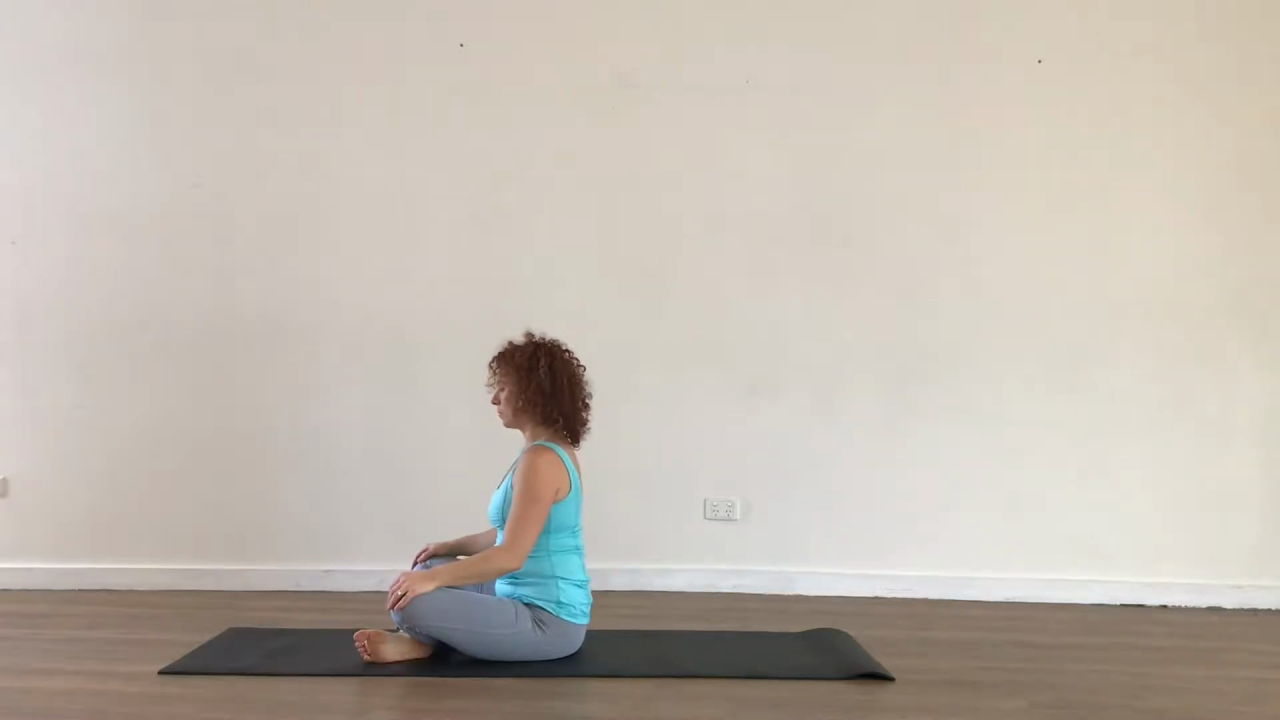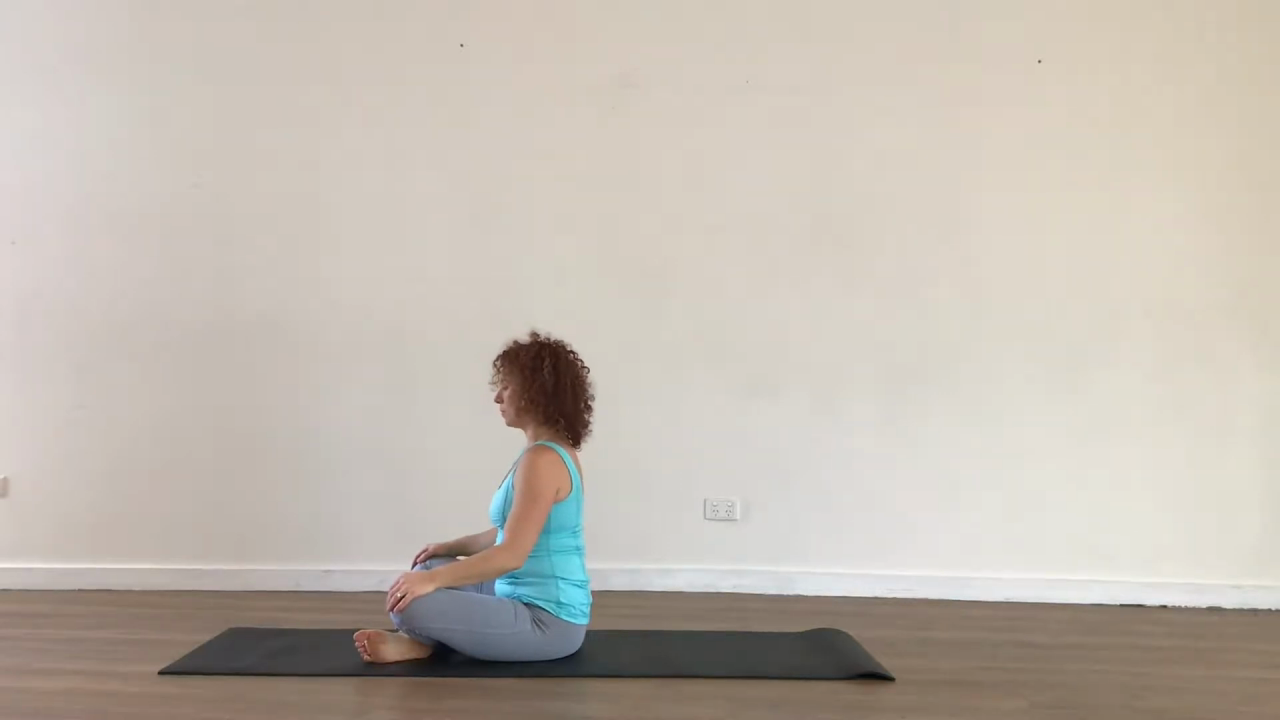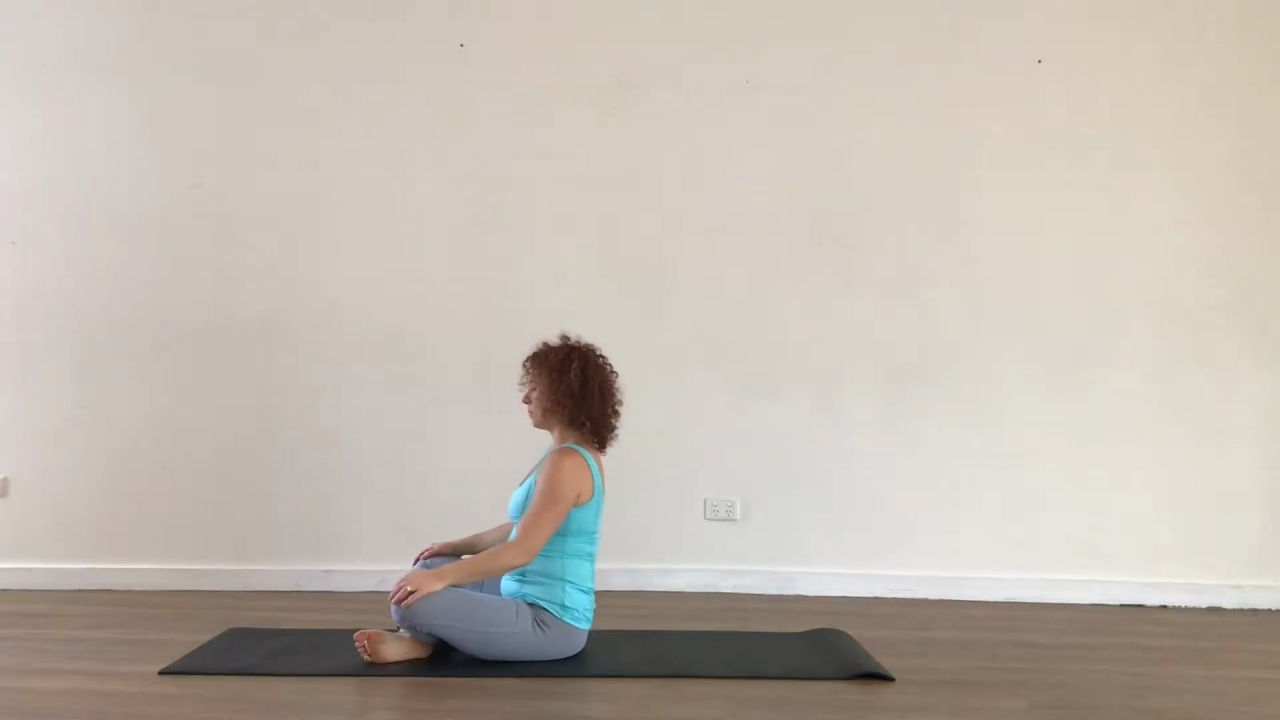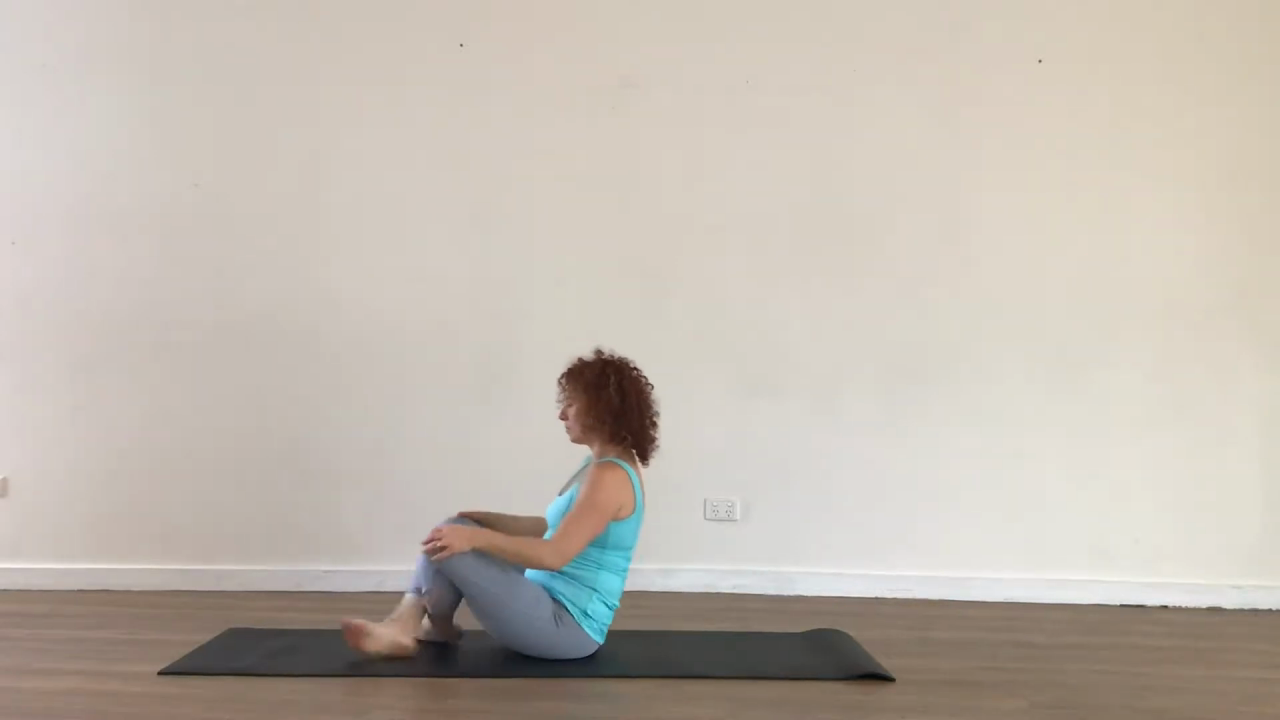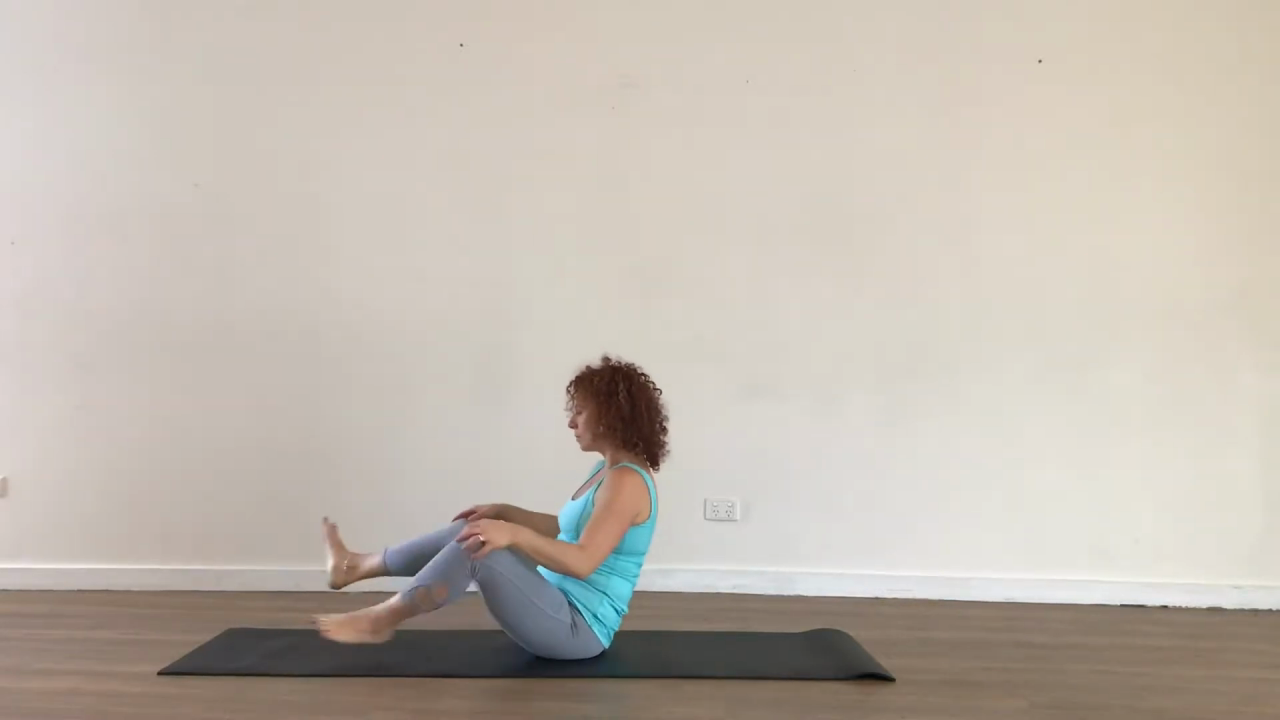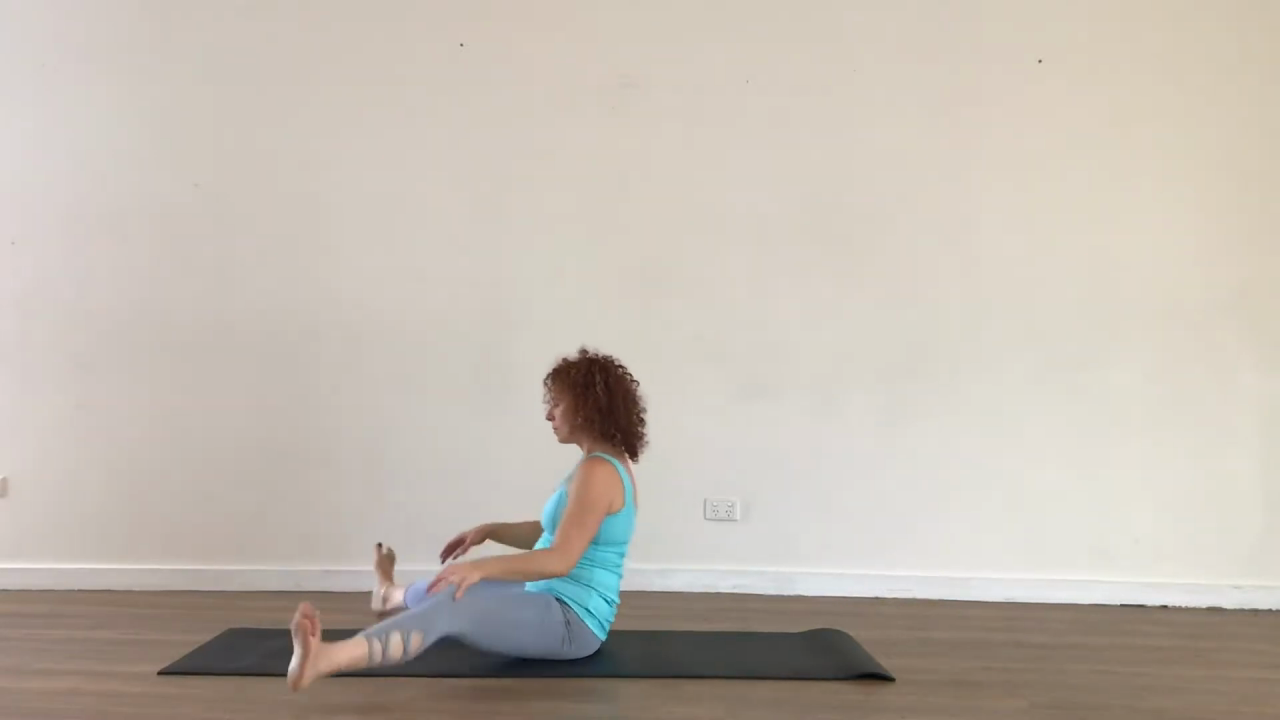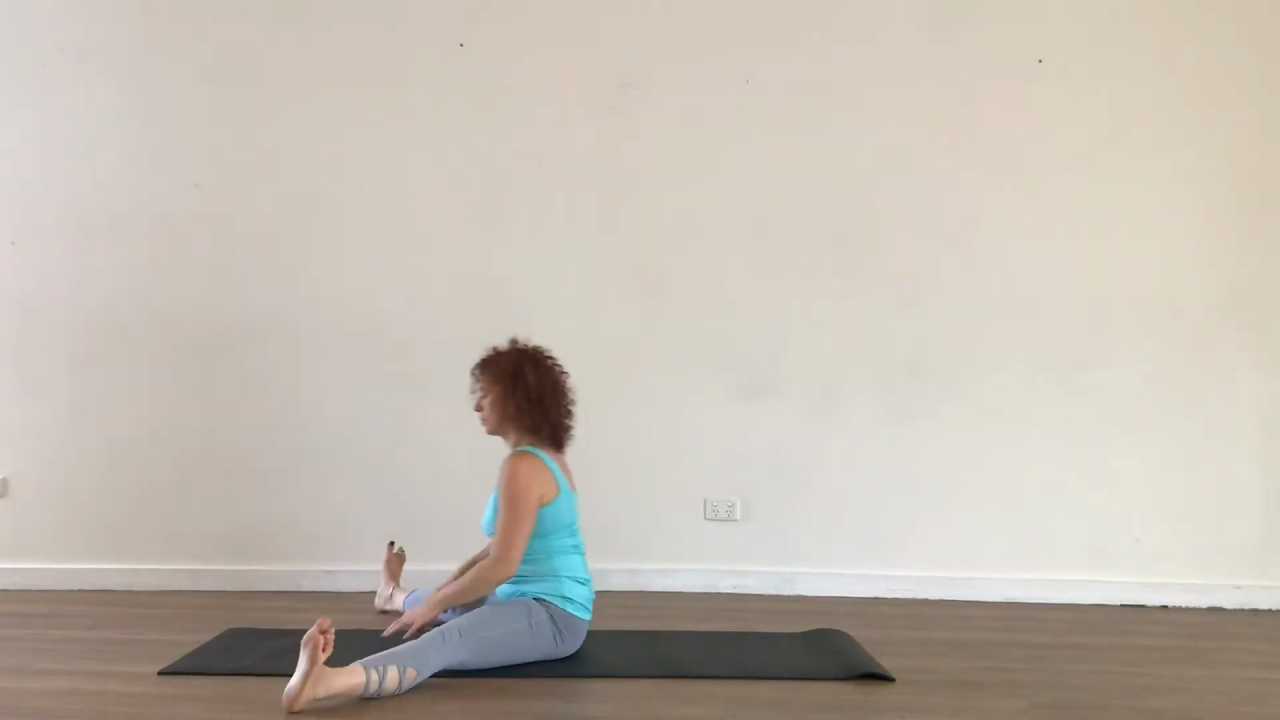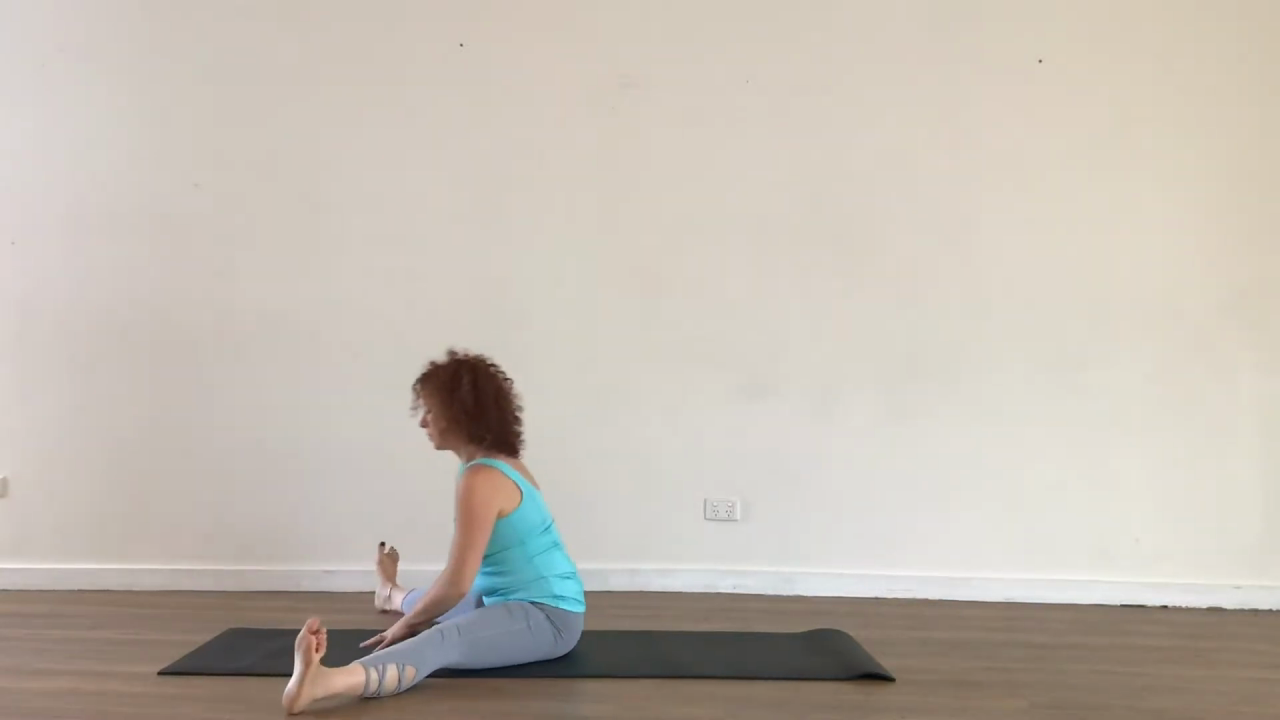
dt=0.3s
person 1, frame 1
left shoulder: (541, 460)
right shoulder: (552, 451)
left elbow: (511, 556)
right elbow: (513, 534)
left wrist: (434, 578)
right wrist: (450, 547)
left hip: (546, 622)
right hip: (532, 601)
left knee: (411, 600)
right knee: (431, 566)
left ankle: (420, 641)
person 1, frame 2
left shoulder: (542, 460)
right shoulder: (555, 452)
left elbow: (511, 555)
right elbow: (512, 532)
left wrist: (433, 580)
right wrist: (451, 547)
left hip: (547, 623)
right hip: (533, 603)
left knee: (412, 605)
right knee: (429, 567)
left ankle: (419, 641)
person 1, frame 3
left shoulder: (566, 463)
right shoulder: (574, 455)
left elbow: (522, 552)
right elbow: (523, 529)
left wrist: (442, 577)
right wrist: (458, 546)
left hip: (549, 625)
right hip: (537, 604)
left knee: (412, 601)
right knee: (430, 564)
left ankle: (419, 641)
person 1, frame 4
left shoulder: (609, 477)
right shoulder: (601, 464)
left elbow: (556, 554)
right elbow: (555, 530)
left wrist: (472, 539)
right wrist: (486, 519)
left hip: (565, 626)
right hip: (554, 605)
left knee: (448, 546)
right knee: (459, 528)
left ankle: (436, 626)
right ankle: (400, 627)
person 1, frame 5
left shoulder: (626, 482)
right shoulder: (610, 470)
left elbow: (583, 561)
right elbow: (566, 530)
left wrist: (513, 533)
right wrist: (504, 512)
left hip: (576, 630)
right hip: (562, 610)
left knee: (478, 548)
right knee: (468, 533)
left ankle: (382, 619)
right ankle: (355, 566)
person 1, frame 6
left shoulder: (597, 472)
right shoulder: (604, 462)
left elbow: (561, 561)
right elbow: (550, 532)
left wrist: (480, 567)
right wrist: (488, 530)
left hip: (571, 623)
right hip: (560, 606)
left knee: (451, 609)
right knee: (461, 586)
left ankle: (323, 661)
right ankle: (394, 595)
person 1, frame 7
left shoulder: (522, 467)
right shoulder: (543, 456)
left elbow: (503, 566)
right elbow: (507, 546)
left wrist: (437, 604)
right wrist: (439, 597)
left hip: (555, 620)
right hip: (537, 603)
left knee: (444, 643)
right knee: (453, 601)
left ankle: (326, 684)
right ankle: (396, 597)
person 1, frame 8
left shoulder: (480, 480)
right shoulder: (499, 464)
left elbow: (457, 582)
right elbow: (467, 571)
left wrist: (408, 623)
right wrist: (415, 613)
left hip: (547, 618)
right hip: (527, 602)
left knee: (440, 642)
right knee: (443, 605)
left ankle: (323, 683)
right ankle: (393, 594)
